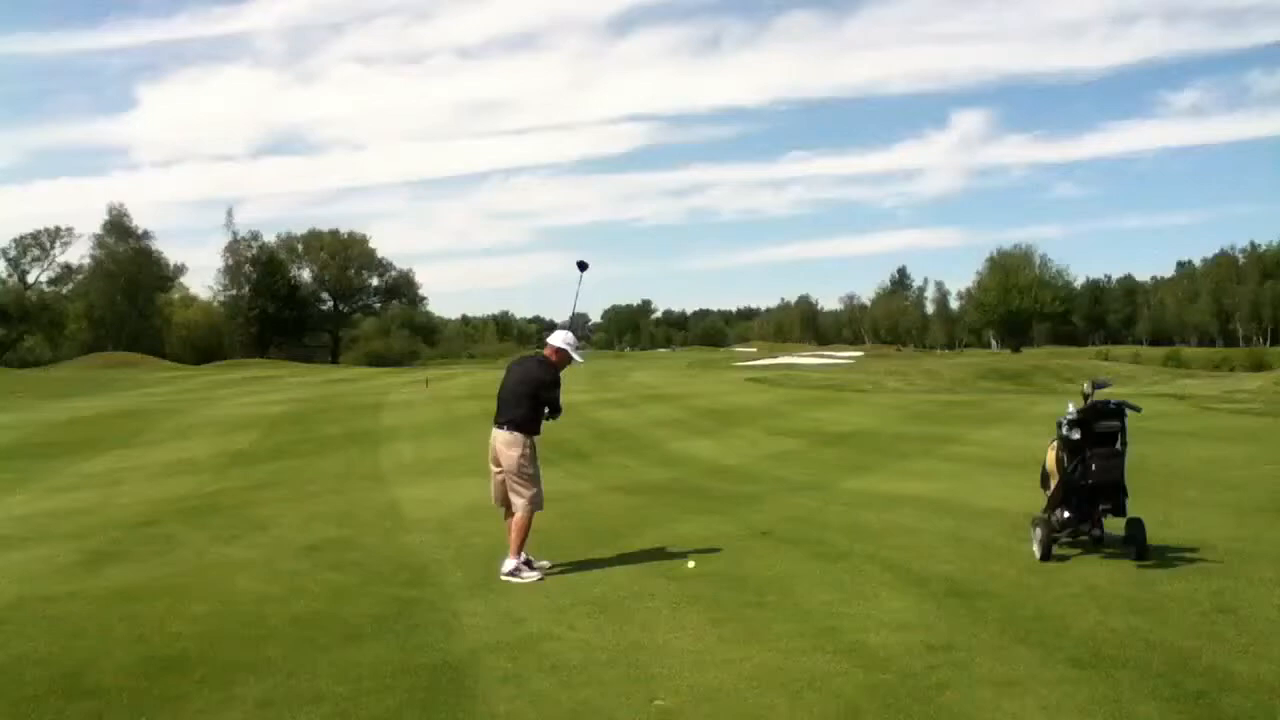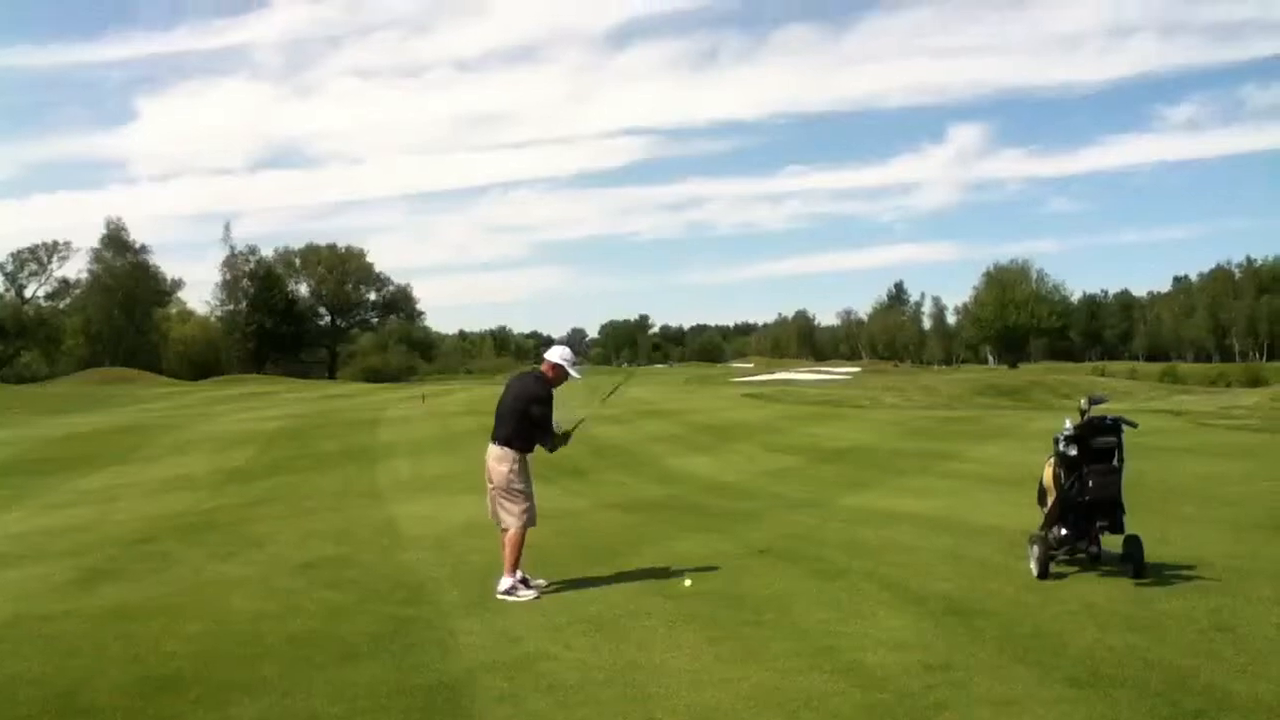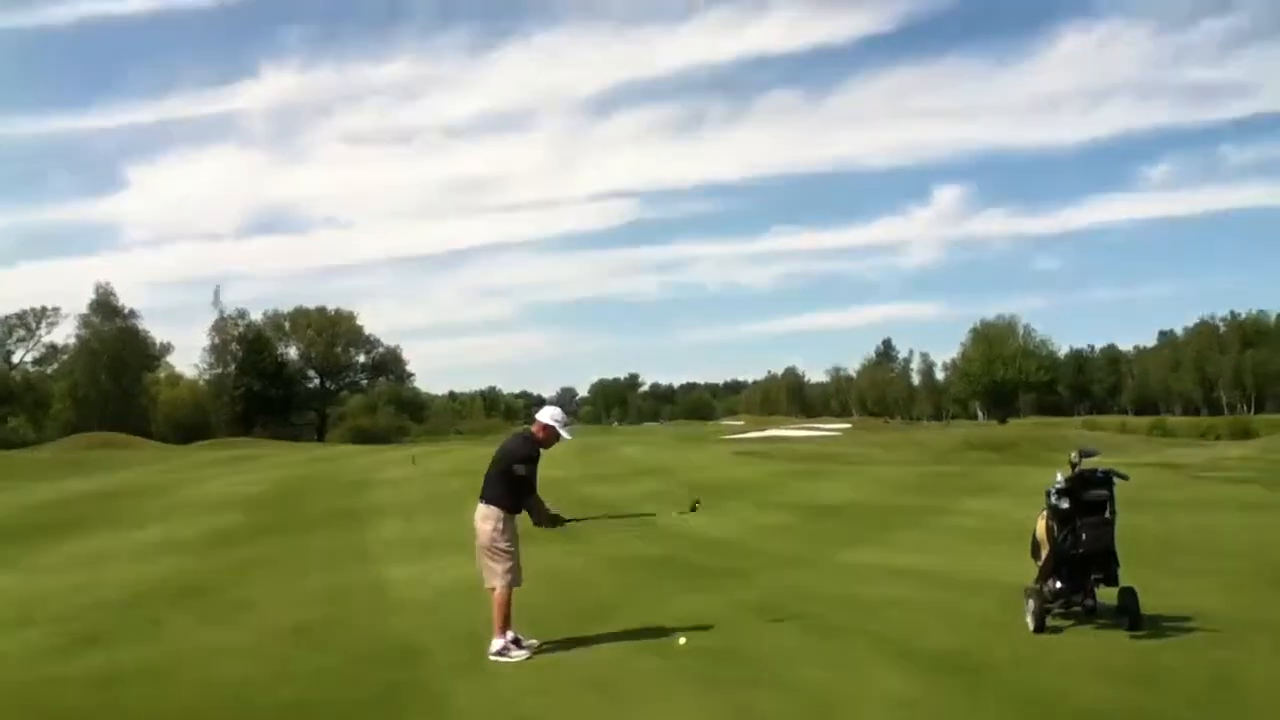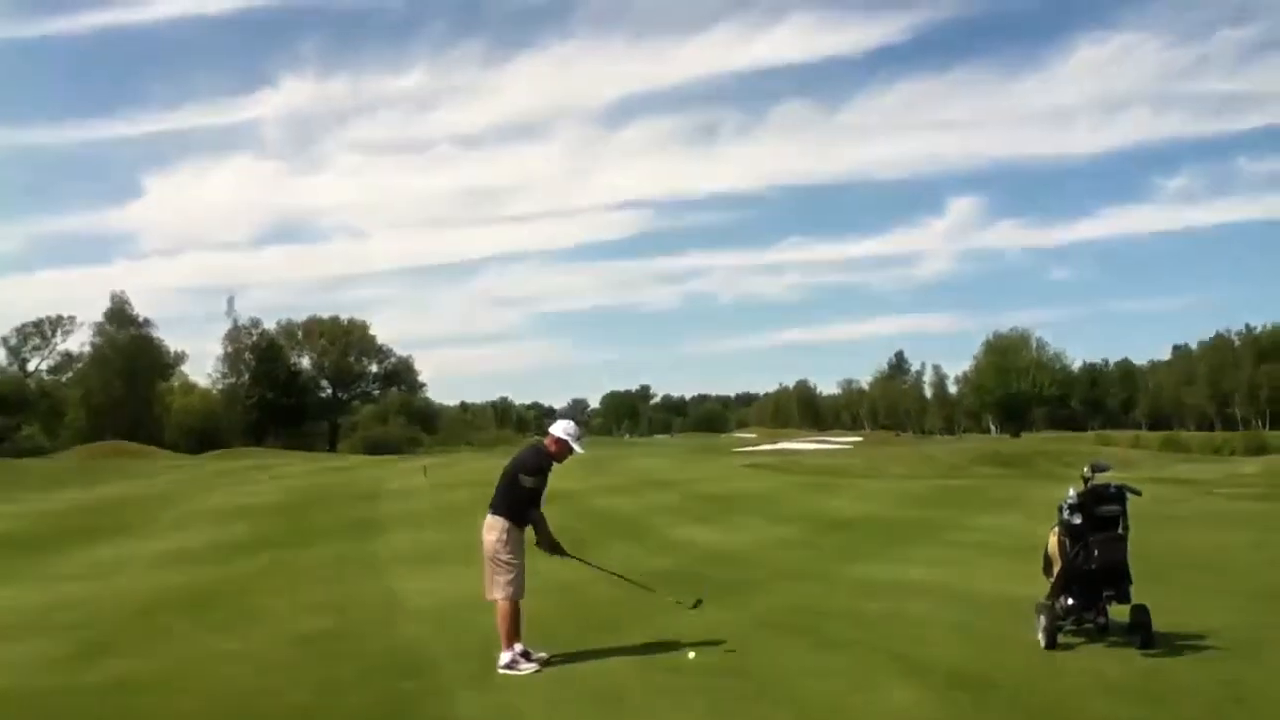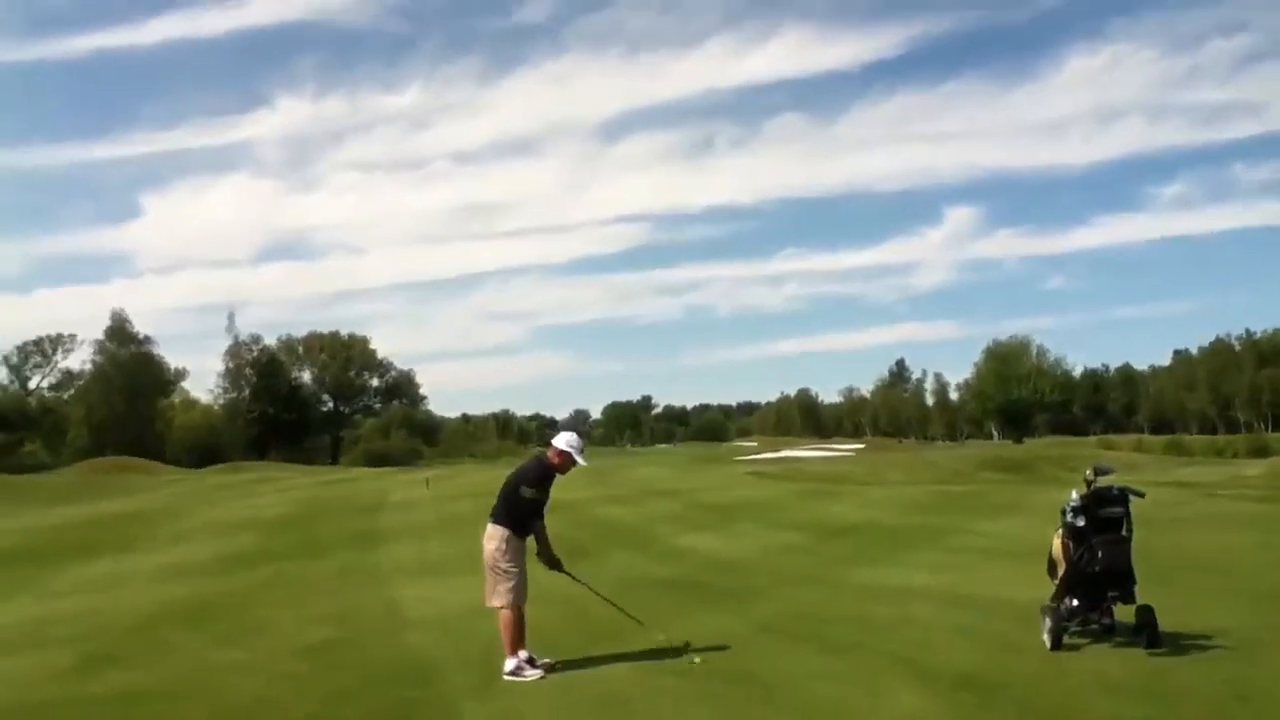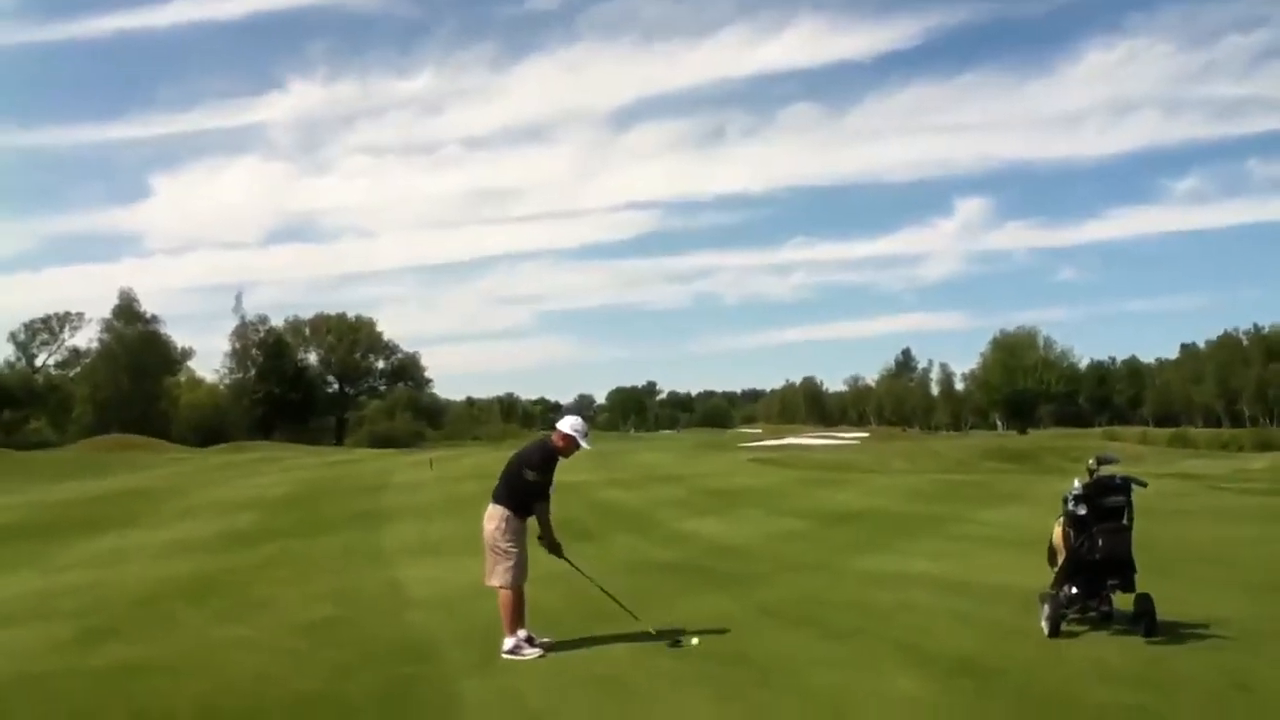
dt=0.2s
person 1, frame 1
left shoulder: (518, 364)
right shoulder: (548, 376)
right elbow: (554, 412)
left wrist: (537, 412)
right wrist: (548, 412)
left hip: (499, 435)
right hip: (517, 441)
left knee: (512, 503)
right knee: (526, 504)
left ankle: (519, 556)
right ankle: (511, 564)
person 1, frame 2
left shoulder: (521, 380)
right shoulder: (540, 391)
right elbow: (545, 433)
left wrist: (553, 440)
right wrist: (560, 440)
left hip: (499, 452)
right hip: (510, 457)
left knee: (509, 519)
right knee: (518, 521)
left ankle: (515, 574)
right ankle: (507, 583)
person 1, frame 3
left shoulder: (521, 442)
right shoulder: (525, 450)
right elbow: (528, 495)
left wrist: (542, 516)
right wrist: (548, 517)
left hip: (495, 514)
right hip: (496, 517)
left knee: (502, 580)
right knee: (503, 580)
left ankle: (508, 634)
right ankle: (499, 643)
person 1, frame 4
left shoulder: (537, 457)
right shoulder: (534, 462)
left elbow: (531, 507)
right elbow: (532, 508)
left wrist: (545, 538)
right wrist: (547, 539)
left hip: (508, 527)
right hip: (503, 528)
left knee: (512, 591)
right knee: (507, 592)
left ankle: (517, 647)
right ankle: (507, 657)
person 1, frame 5
left shoulder: (543, 469)
right shoulder: (535, 473)
left elbow: (535, 517)
right elbow: (534, 519)
left wrist: (545, 550)
right wrist: (547, 552)
left hip: (511, 536)
right hip: (503, 537)
left knee: (516, 599)
right knee: (508, 600)
left ankle: (522, 654)
right ankle: (511, 663)
person 1, frame 6
left shoulder: (547, 453)
right shoulder: (538, 456)
left elbow: (542, 498)
right elbow: (538, 502)
left wrist: (546, 534)
right wrist: (549, 537)
left hip: (512, 517)
right hip: (504, 517)
left knee: (516, 579)
right knee: (508, 580)
left ankle: (521, 633)
right ankle: (510, 642)
